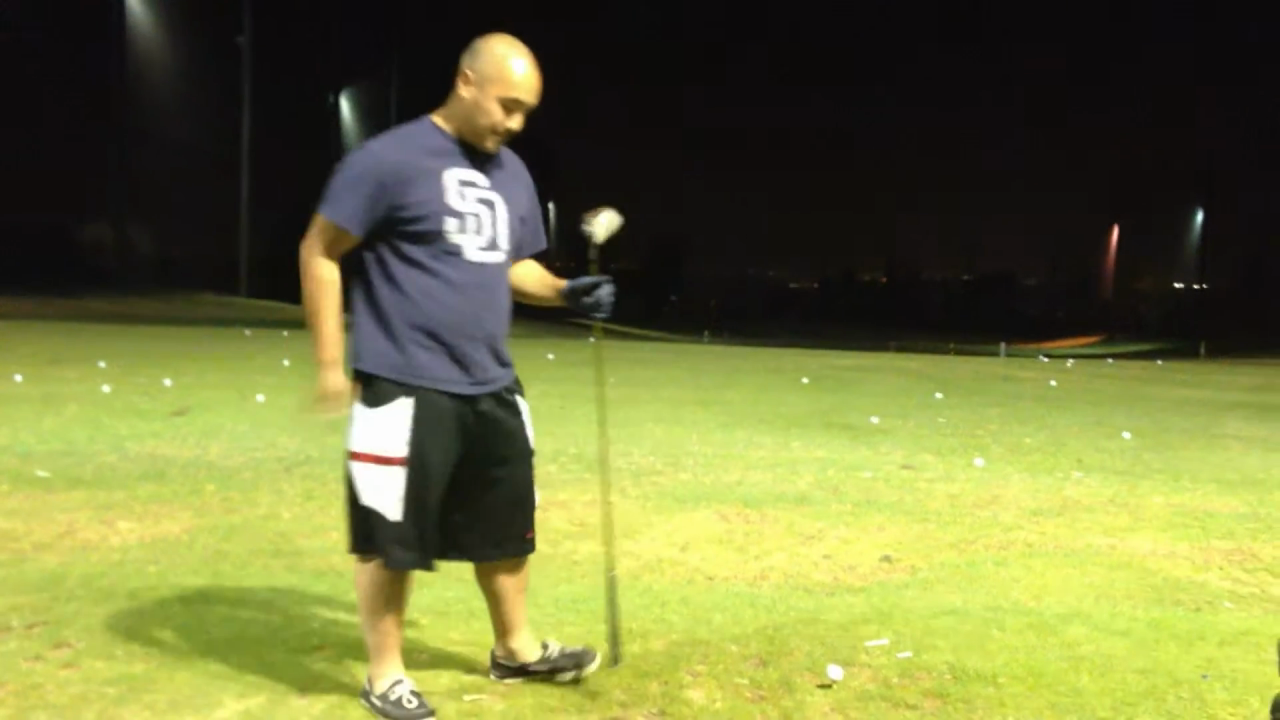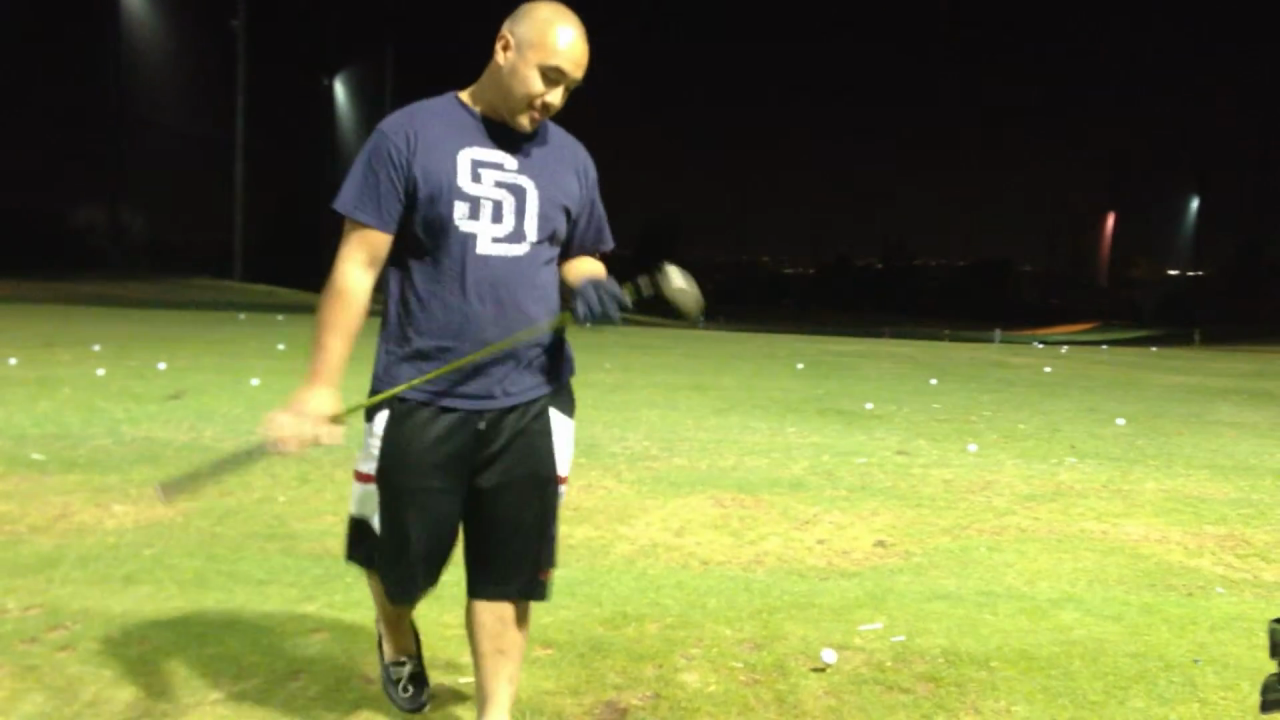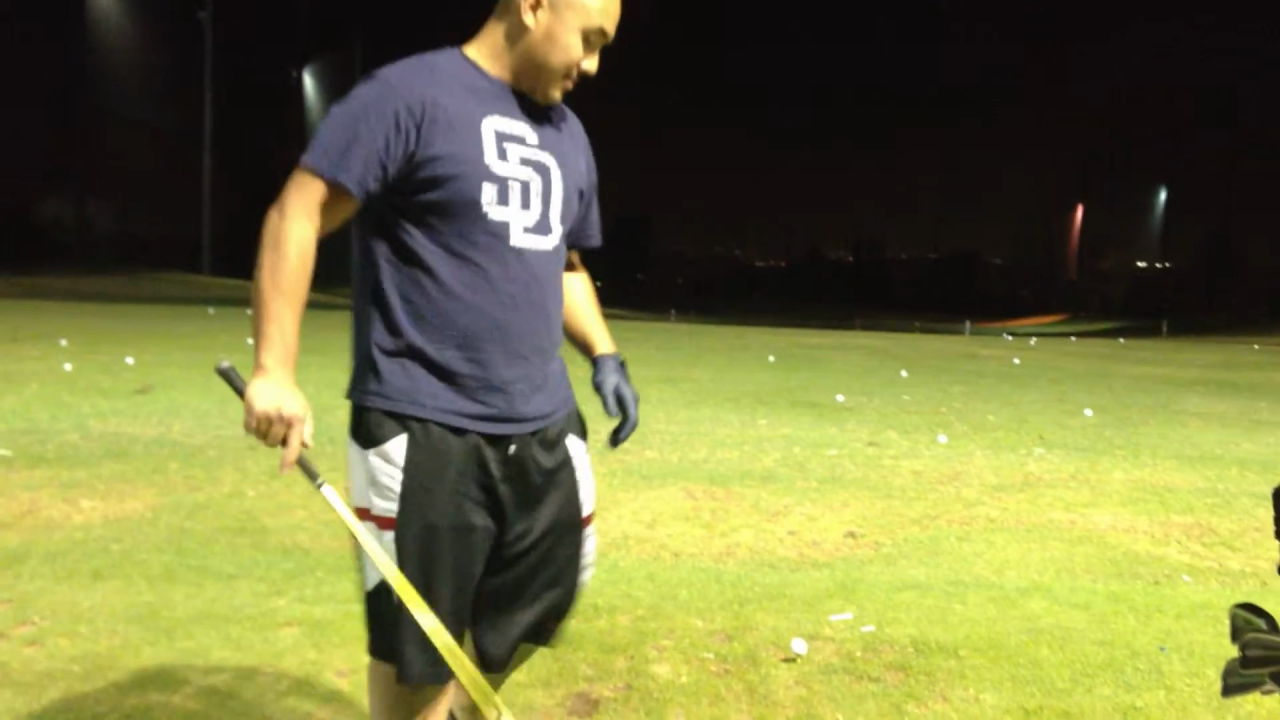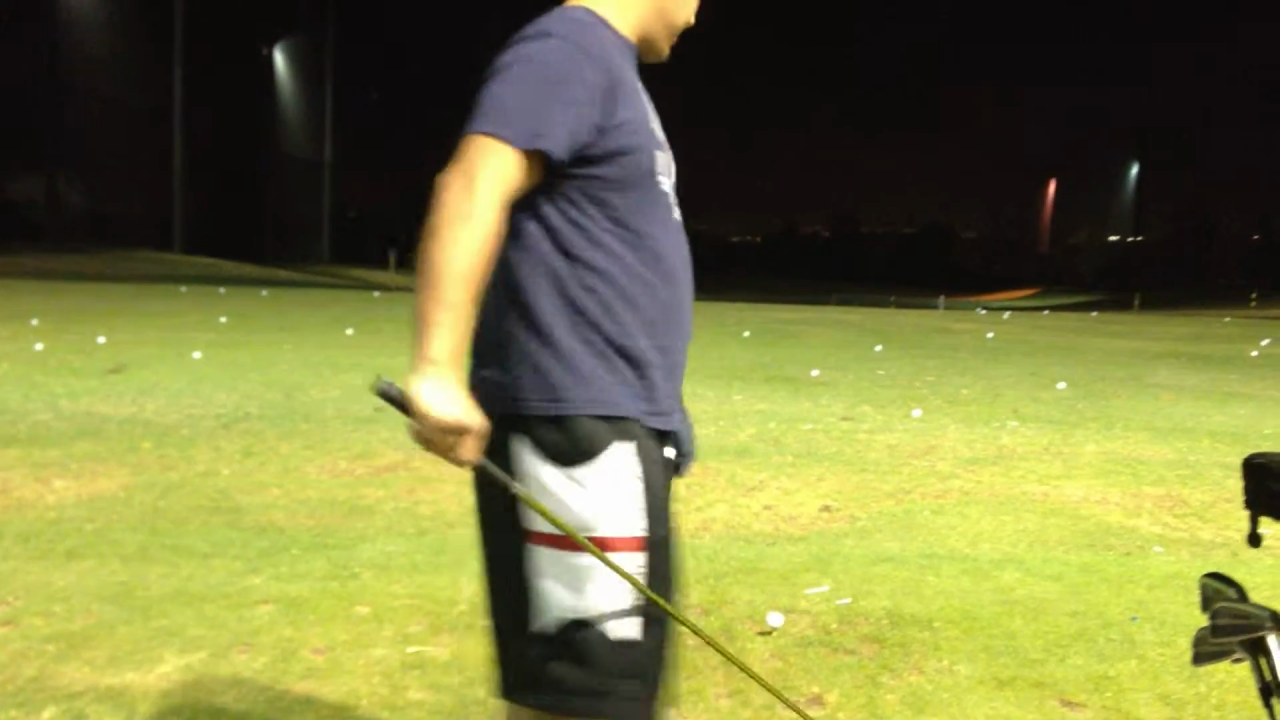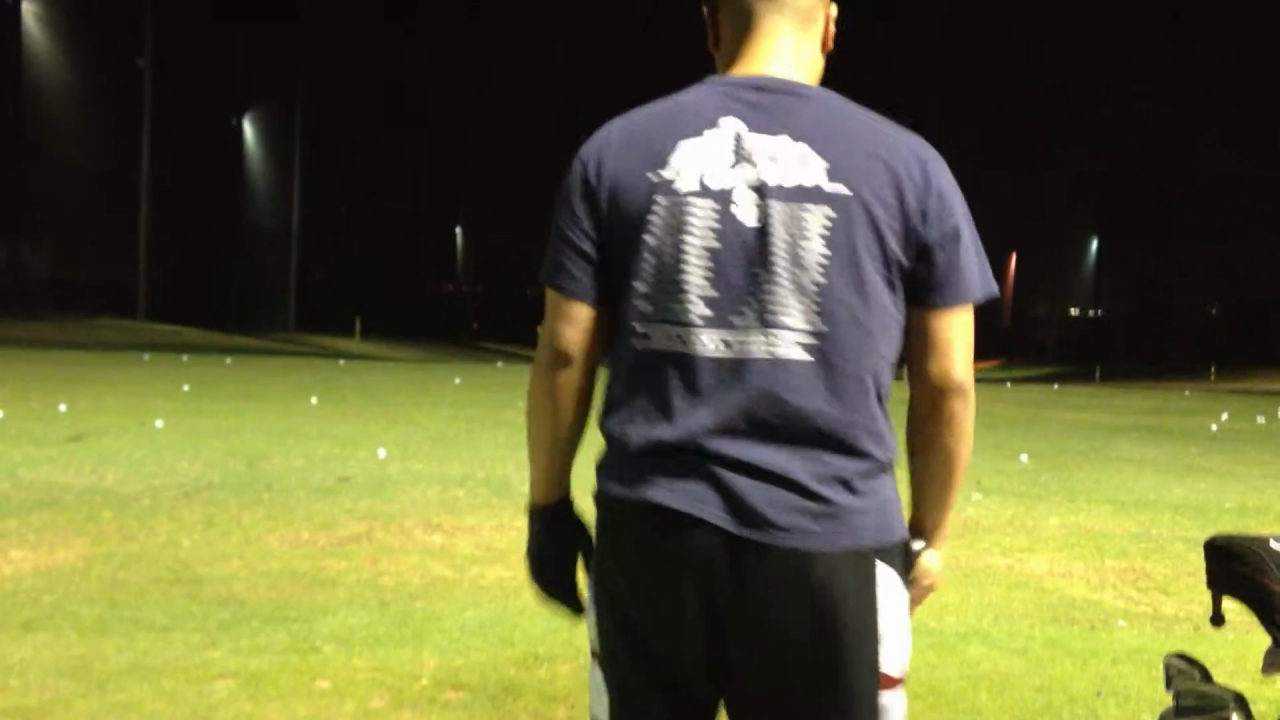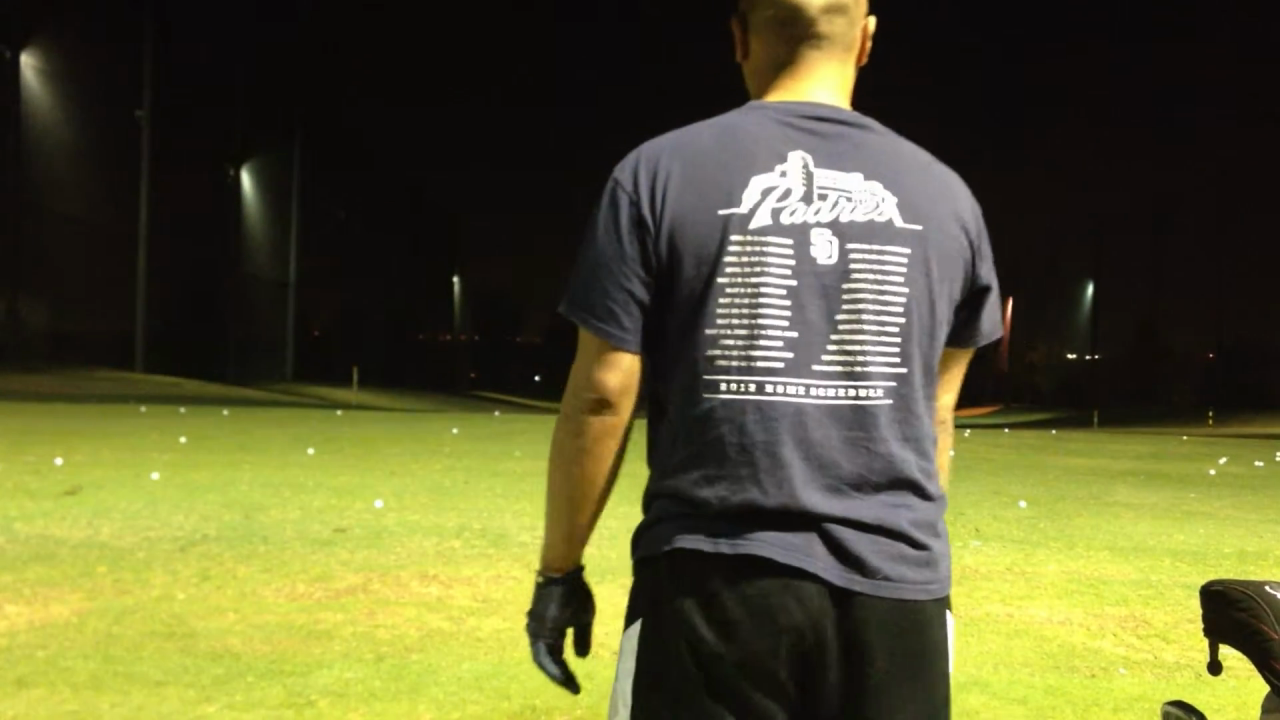
dt=0.7s
person 1, frame 1
left shoulder: (512, 173)
right shoulder: (390, 160)
right elbow: (319, 251)
left wrist: (565, 291)
right wrist: (330, 359)
left hip: (490, 387)
right hip: (407, 388)
left knee: (505, 523)
right knee: (392, 531)
left ankle: (519, 648)
person 1, frame 2
left shoulder: (571, 159)
right shoulder: (408, 136)
left elbow: (580, 261)
right elbow: (357, 263)
left wrist: (588, 284)
right wrist: (321, 384)
left hip: (530, 403)
right hip: (417, 398)
left knee: (507, 565)
right knee: (401, 556)
right ankle: (398, 645)
person 1, frame 3
left shoulder: (567, 135)
right shoulder: (413, 95)
right elbow: (298, 215)
left wrist: (603, 356)
right wrist: (274, 371)
left hip: (542, 427)
right hip: (422, 425)
left knee: (528, 613)
right knee: (416, 637)
person 1, frame 4
left shoulder: (609, 69)
right elbow: (472, 191)
left wrist: (658, 414)
right wrist: (437, 369)
left hip: (616, 419)
right hip: (574, 421)
person 1, frame 5
left shoulder: (617, 149)
right shoulder: (908, 164)
left elbow: (566, 352)
right elbow: (947, 384)
left wrist: (548, 505)
right wrist: (926, 534)
left hip: (653, 528)
right hip: (830, 542)
person 1, frame 6
left shoulder: (659, 174)
right shoulder: (945, 195)
left elbow: (603, 398)
right elbow: (933, 413)
left wrist: (558, 571)
left hip: (712, 586)
right hip: (893, 588)
